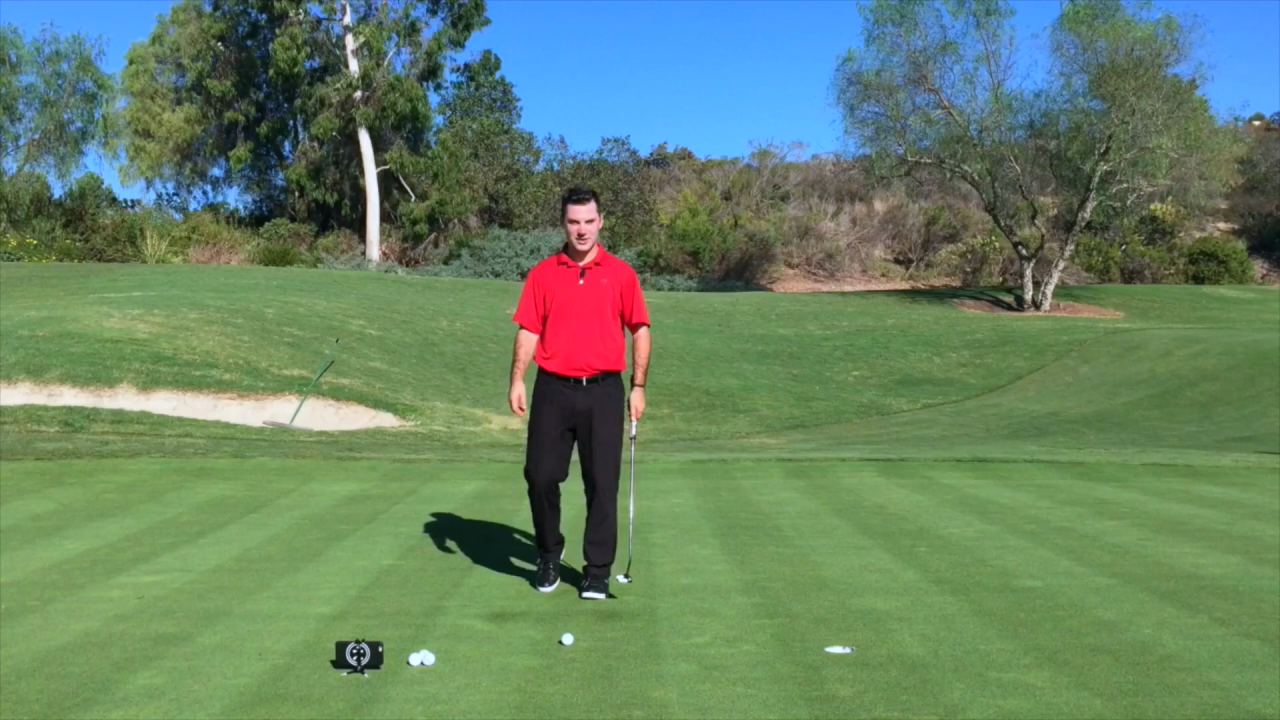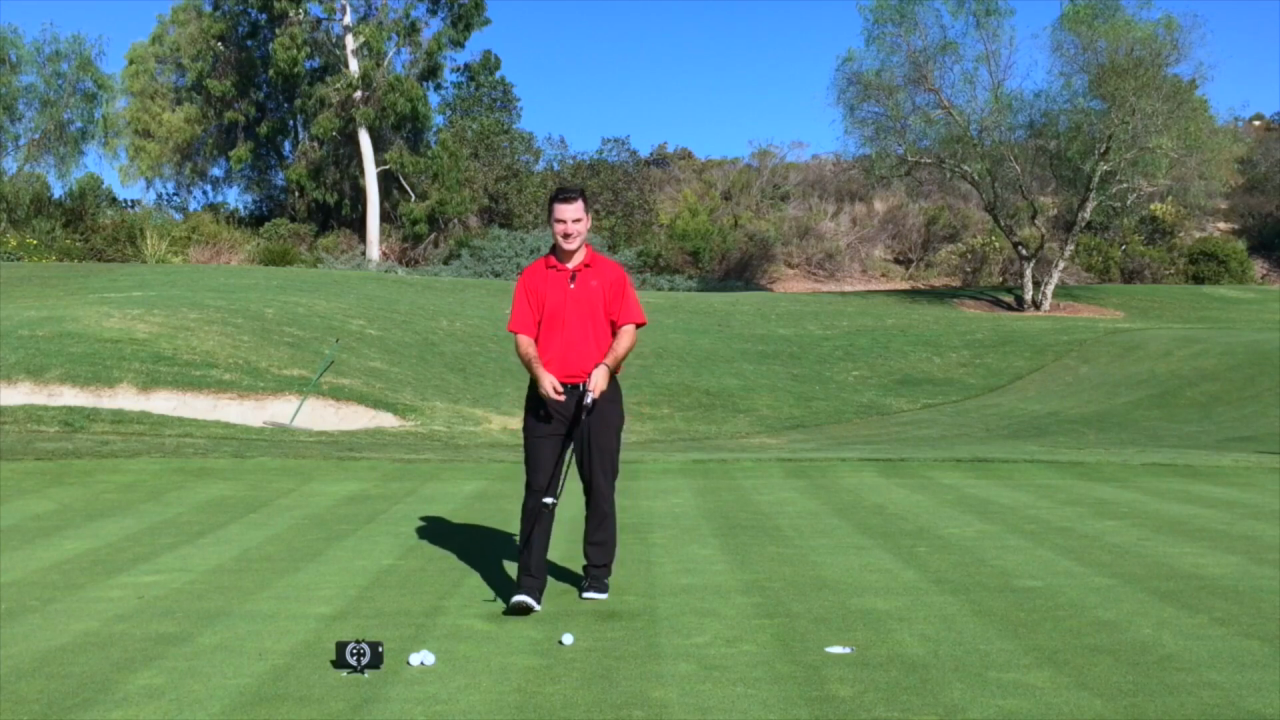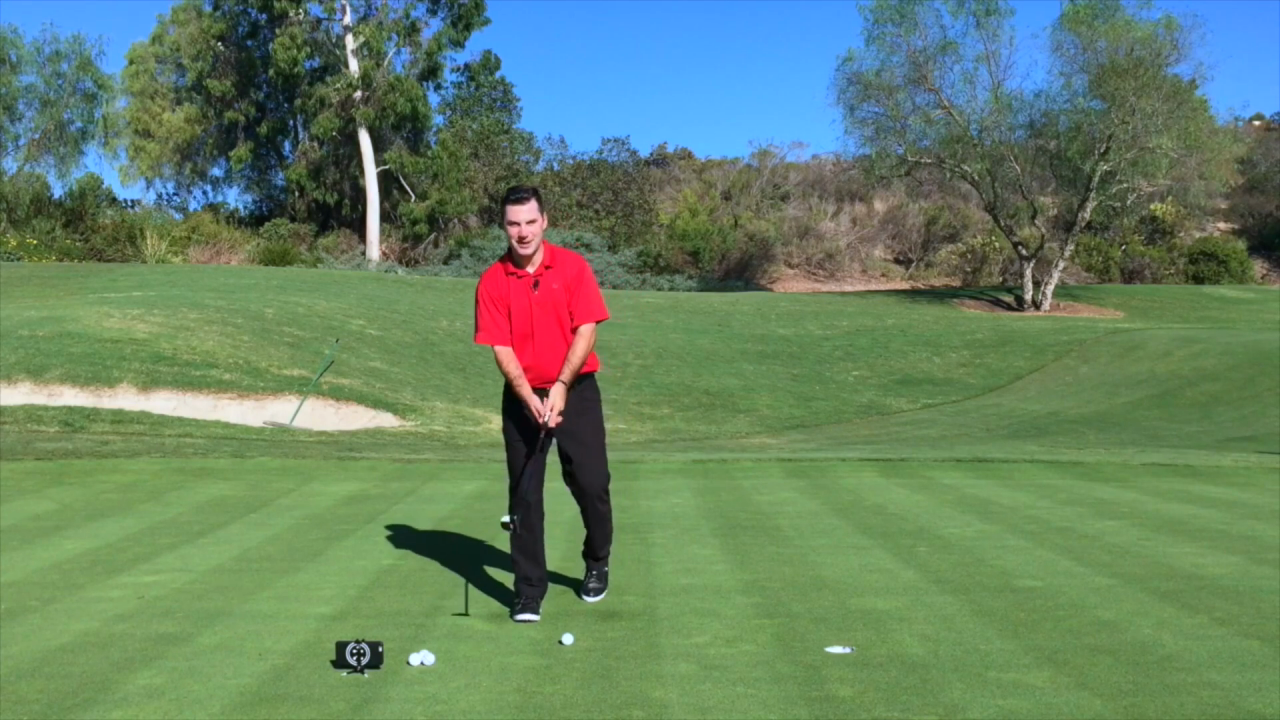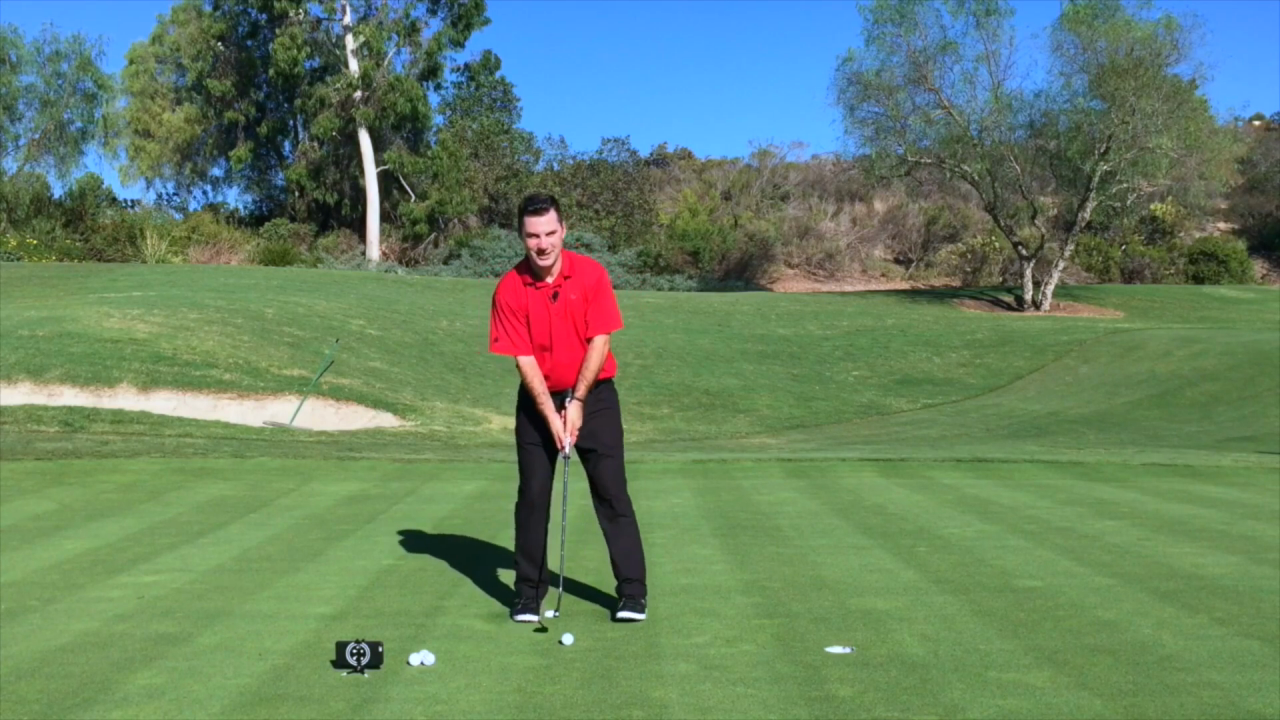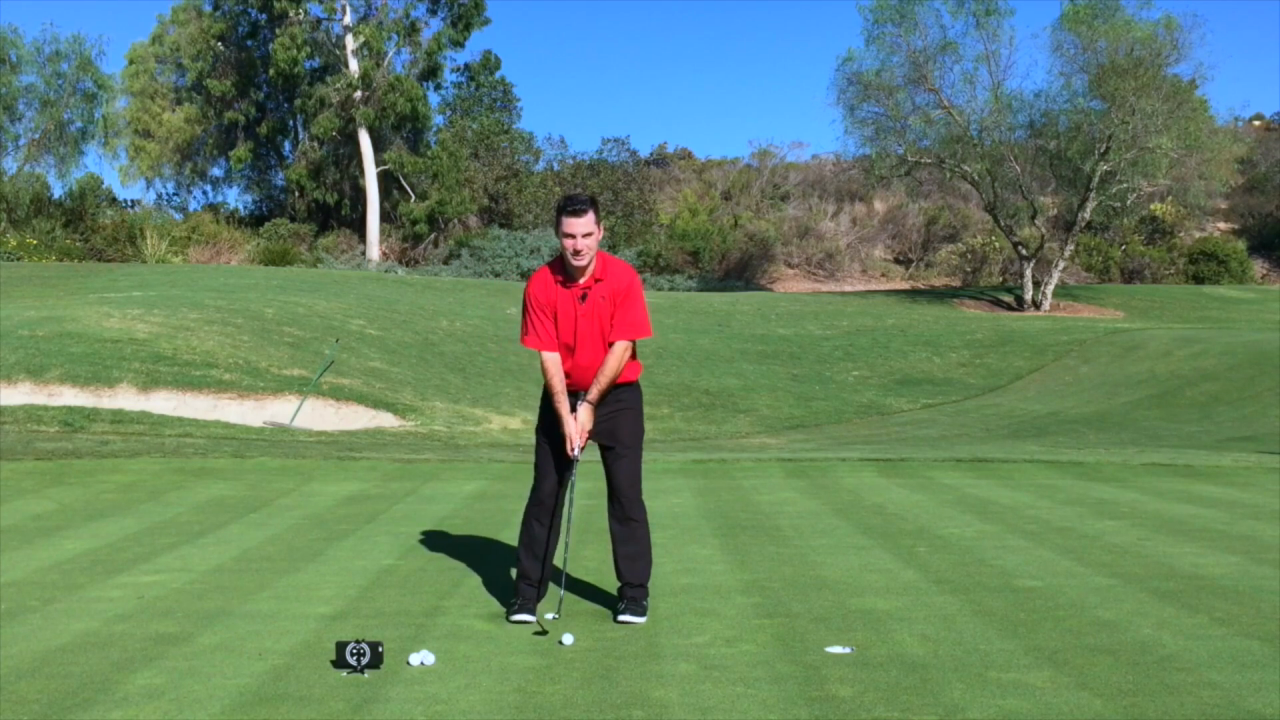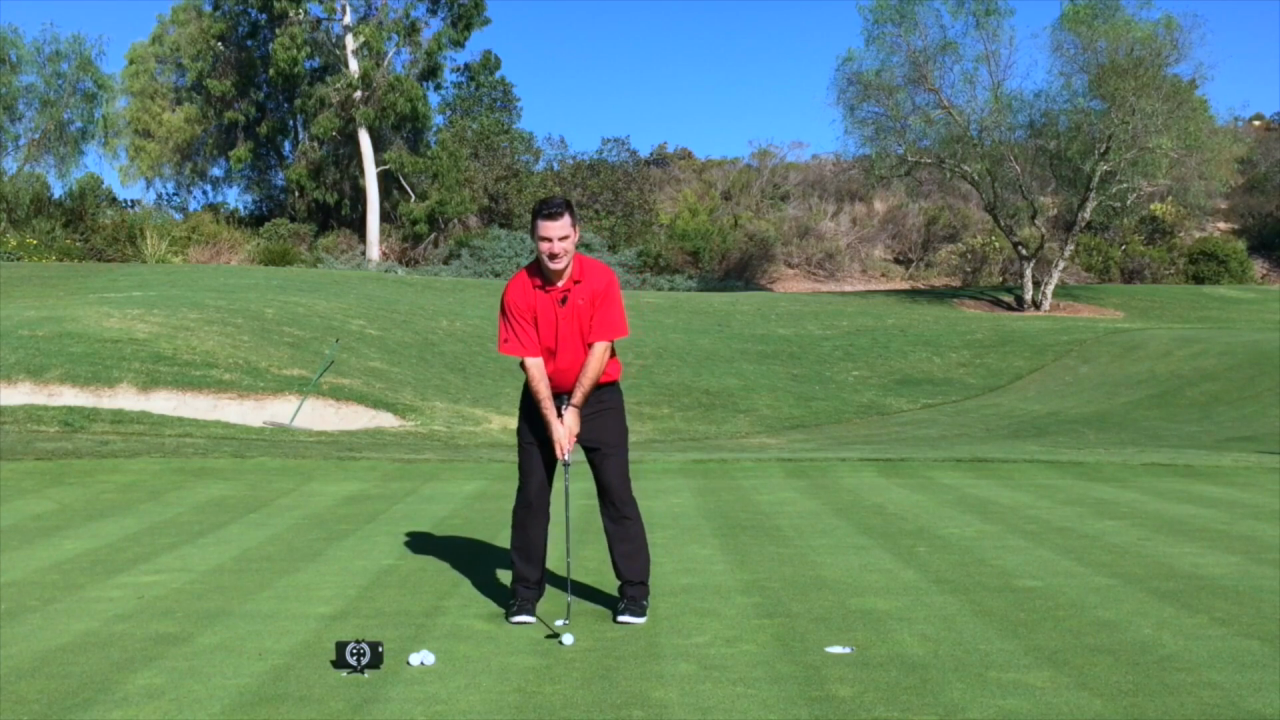
dt=0.5s
person 1, frame 1
left shoulder: (622, 274)
right shoulder: (542, 273)
left elbow: (640, 330)
right elbow: (528, 331)
left wrist: (638, 386)
right wrist: (517, 379)
left hip: (603, 391)
right hip: (553, 389)
left knee: (602, 484)
right knee: (540, 476)
left ankle: (597, 570)
right ankle: (549, 550)
person 1, frame 2
left shoulder: (612, 273)
right shoulder: (532, 276)
left elbow: (628, 328)
right elbow: (524, 335)
left wrist: (606, 368)
right wrist: (538, 373)
left hip: (599, 394)
right hip: (548, 396)
left knee: (599, 487)
right knee: (539, 487)
left ankle: (598, 570)
right ankle: (529, 582)
person 1, frame 3
left shoulder: (573, 267)
right shoulder: (491, 282)
left elbow: (586, 331)
right elbow: (501, 348)
left wrist: (560, 386)
right wrist: (530, 398)
left hip: (577, 390)
right hip: (522, 397)
left knee: (591, 483)
right knee: (525, 493)
left ankle: (597, 561)
right ankle: (529, 589)
person 1, frame 4
left shoulder: (592, 274)
right shoulder: (508, 289)
left elbow: (600, 341)
right elbow: (523, 359)
left wrist: (577, 401)
right wrist: (551, 415)
left hip: (595, 394)
right hip: (538, 400)
left knee: (611, 491)
right knee: (533, 494)
left ankle: (632, 590)
right ankle: (529, 589)
person 1, frame 5
left shoulder: (624, 278)
right shoulder: (539, 285)
left elbow: (623, 348)
right elbow: (548, 355)
left wrist: (589, 403)
right wrist: (566, 415)
left hip: (617, 396)
right hip: (561, 396)
left knee: (626, 494)
right knee: (545, 493)
left ankle: (634, 591)
right ankle: (528, 589)
person 1, frame 6
left shoulder: (601, 278)
right shoulder: (517, 290)
left elbow: (601, 348)
right elbow: (531, 362)
left wrist: (574, 408)
right wrist: (553, 421)
left hip: (599, 397)
right hip: (542, 399)
left knee: (616, 492)
right knee: (531, 495)
left ankle: (634, 590)
right ankle: (525, 591)
